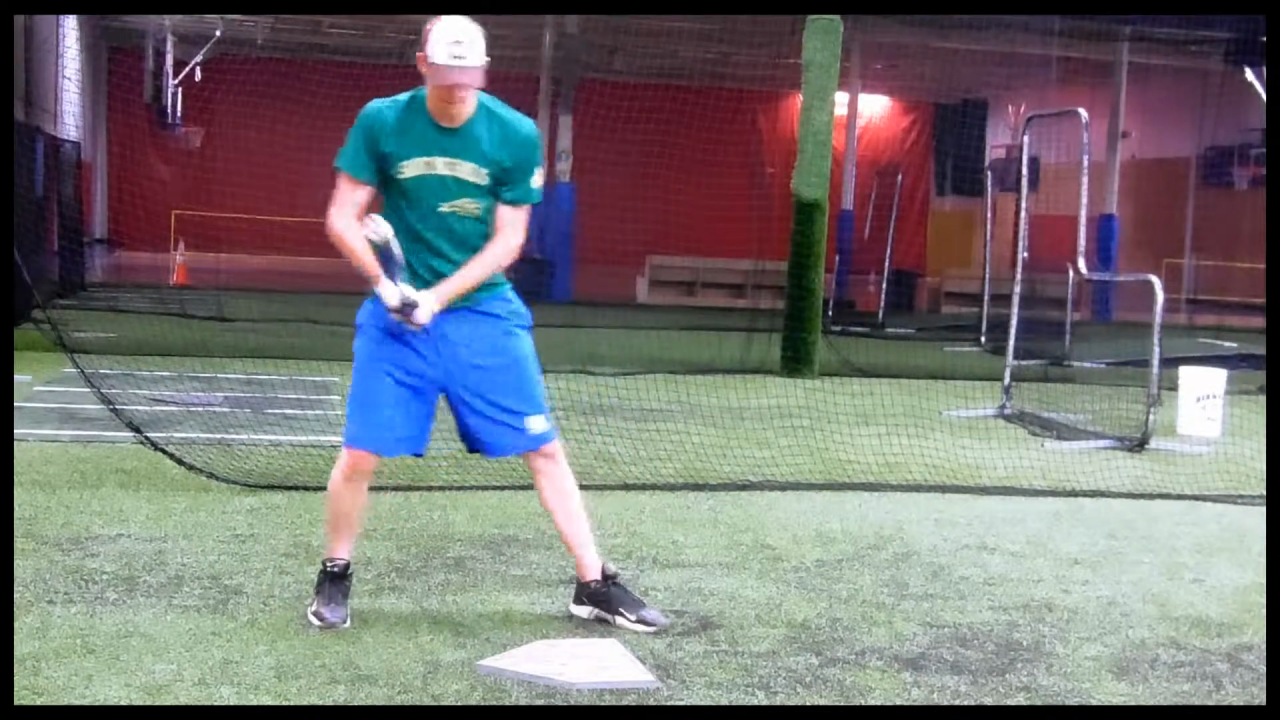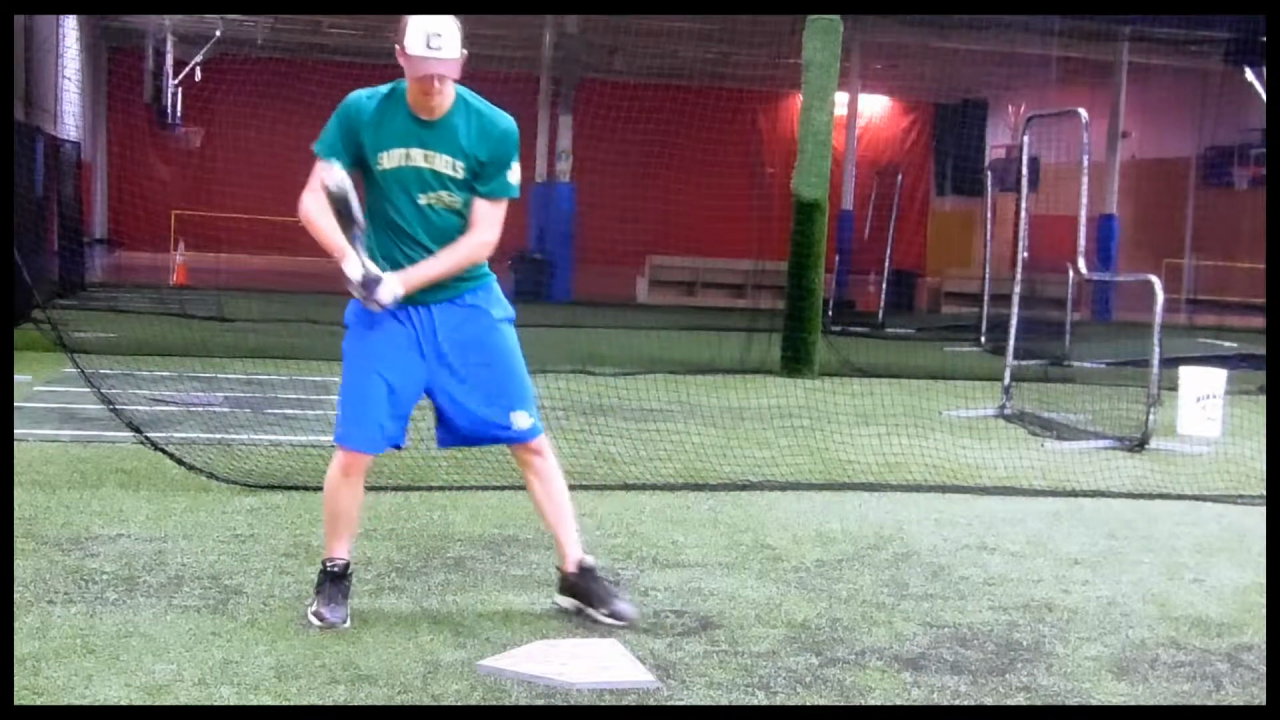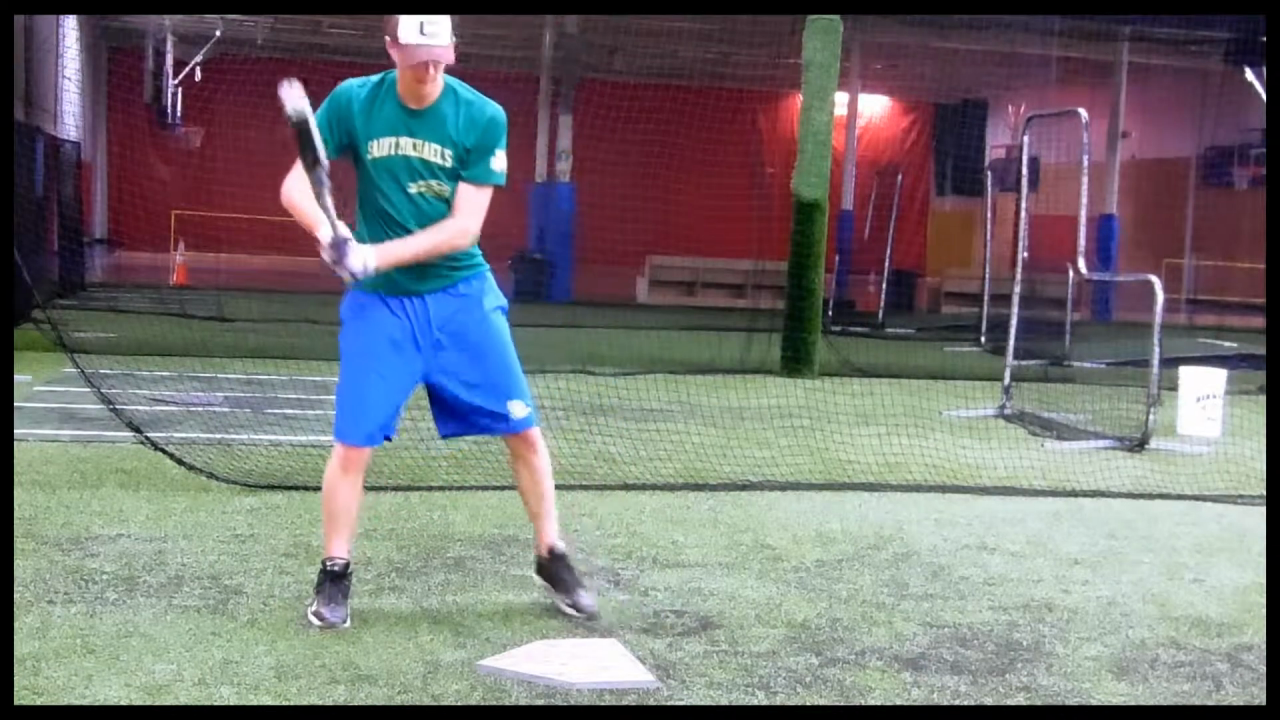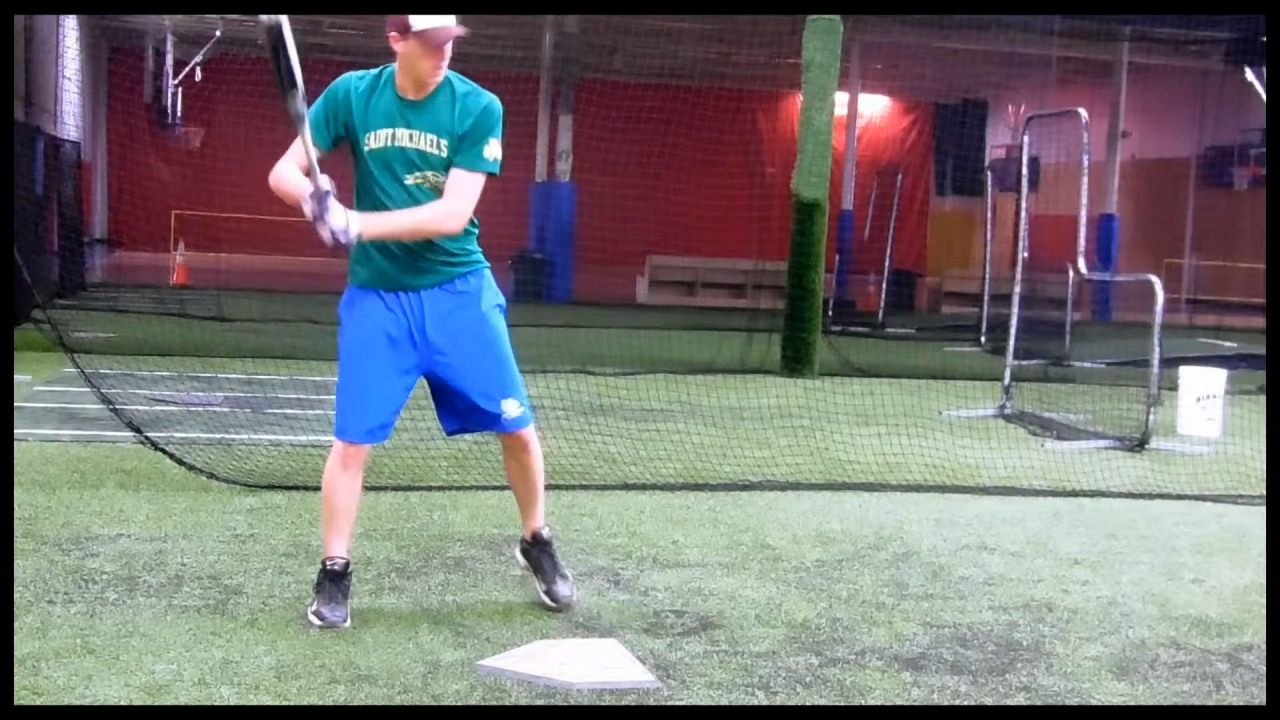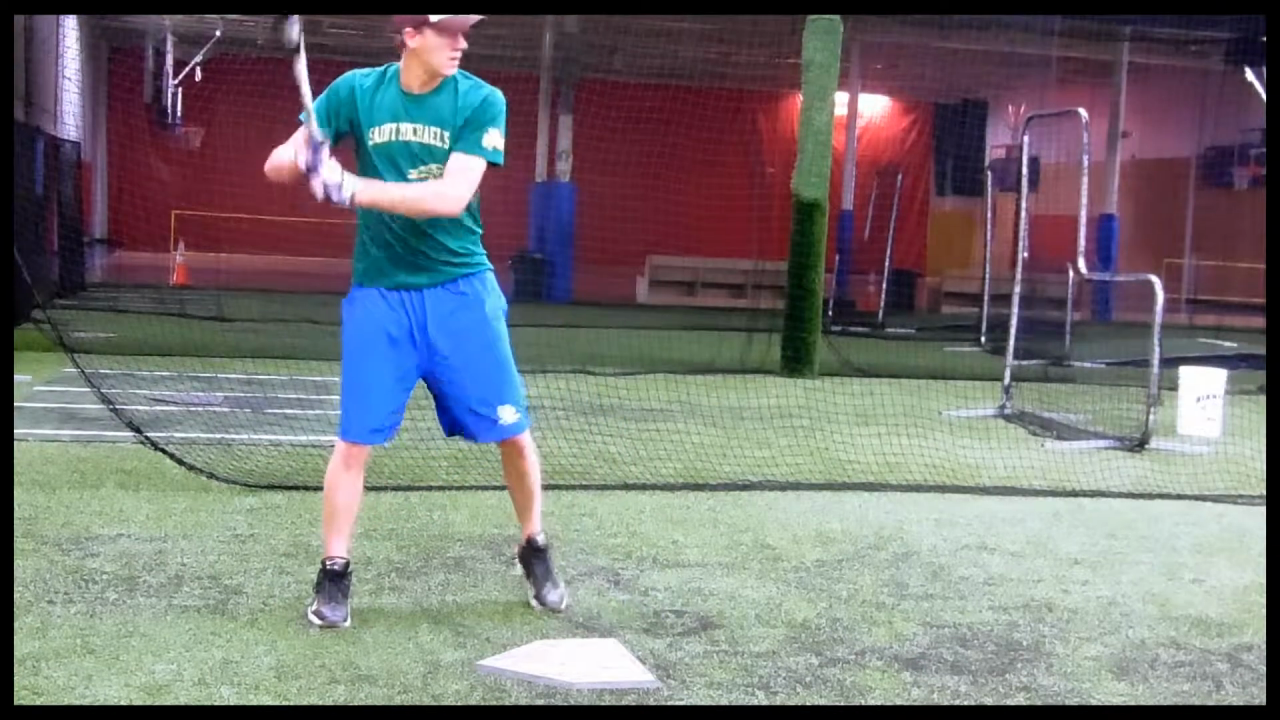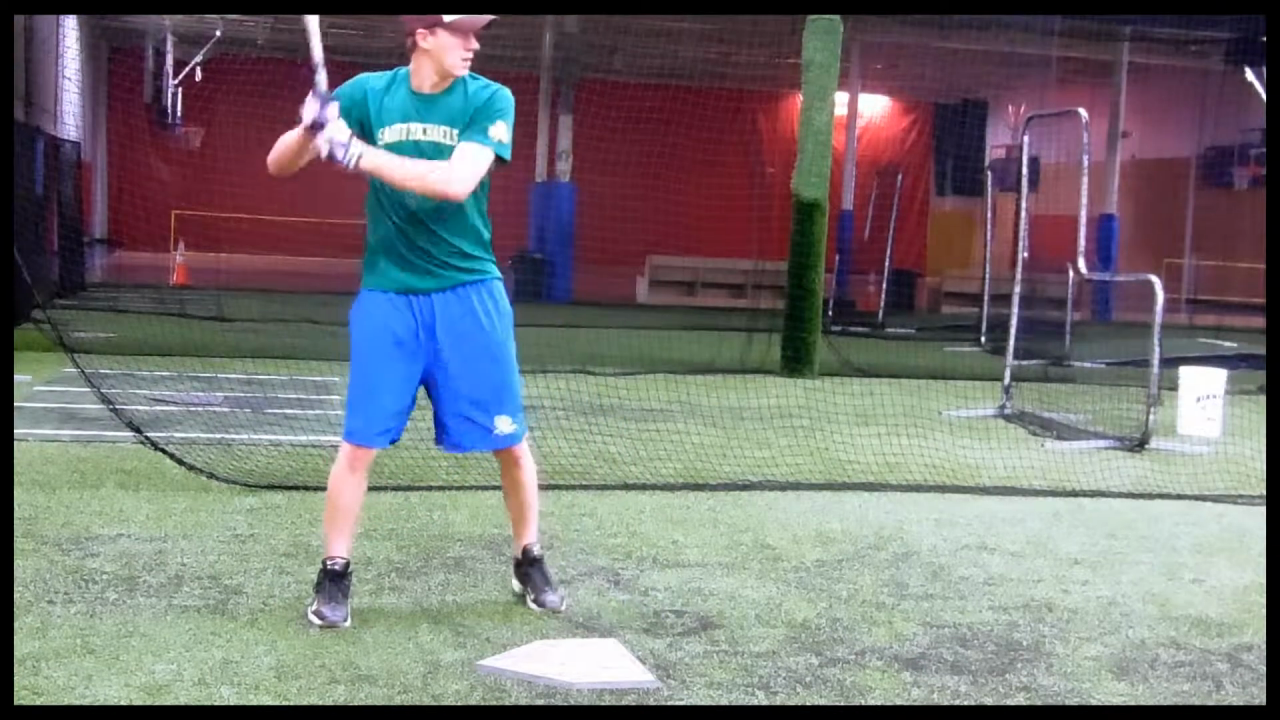
dt=0.1s
person 1, frame 1
left shoulder: (517, 136)
right shoulder: (381, 121)
left elbow: (507, 242)
right elbow: (341, 218)
left wrist: (439, 297)
right wrist: (385, 282)
left hip: (484, 311)
right hip: (397, 314)
left knee: (542, 447)
right knee: (361, 453)
left ankle: (594, 583)
right ankle: (334, 574)
person 1, frame 2
left shoulder: (494, 129)
right shoulder: (360, 112)
left elbow: (483, 239)
right elbow: (312, 202)
left wrist: (404, 280)
right wrist: (350, 259)
left hip: (468, 305)
right hip: (382, 309)
left knee: (530, 439)
right knee: (355, 450)
left ankle: (578, 575)
right ankle: (334, 576)
person 1, frame 3
left shoulder: (483, 117)
right shoulder: (351, 102)
left elbow: (465, 226)
right elbow: (296, 186)
left wrist: (378, 253)
right wrist: (327, 232)
left hip: (461, 293)
right hip: (376, 301)
left knee: (522, 429)
right knee: (353, 444)
left ankle: (551, 556)
right ankle: (334, 575)
person 1, frame 4
left shoulder: (480, 107)
right shoulder: (350, 94)
left elbow: (455, 213)
right elbow: (281, 174)
left wrist: (359, 223)
right wrist: (309, 194)
left hip: (459, 289)
right hip: (377, 294)
left knee: (515, 426)
right knee: (353, 439)
left ankle: (537, 541)
right ankle: (334, 574)
person 1, frame 5
left shoulder: (482, 101)
right shoulder: (354, 91)
left elbow: (452, 197)
right elbow: (277, 166)
left wrist: (351, 186)
right wrist: (303, 160)
left hip: (462, 289)
right hip: (379, 294)
left knee: (511, 432)
right knee: (354, 439)
left ankle: (533, 548)
right ankle: (334, 574)
person 1, frame 6
left shoulder: (491, 100)
right shoulder: (367, 92)
left elbow: (457, 183)
right elbow: (279, 164)
left wrist: (359, 152)
right wrist: (310, 126)
left hip: (470, 294)
right hip: (389, 295)
left knee: (509, 440)
right knee: (360, 442)
left ankle: (529, 559)
right ankle: (334, 574)
